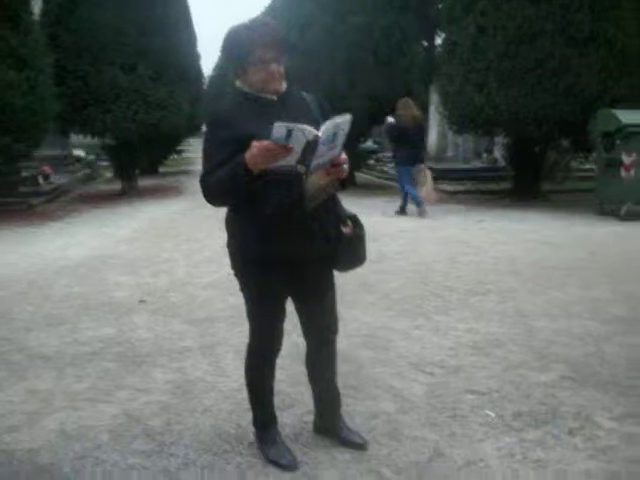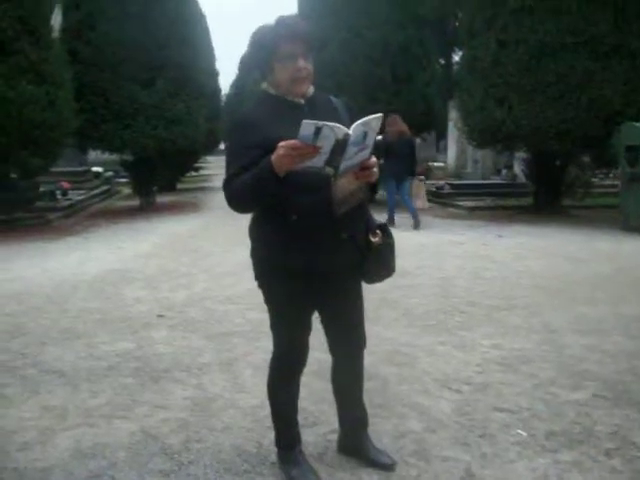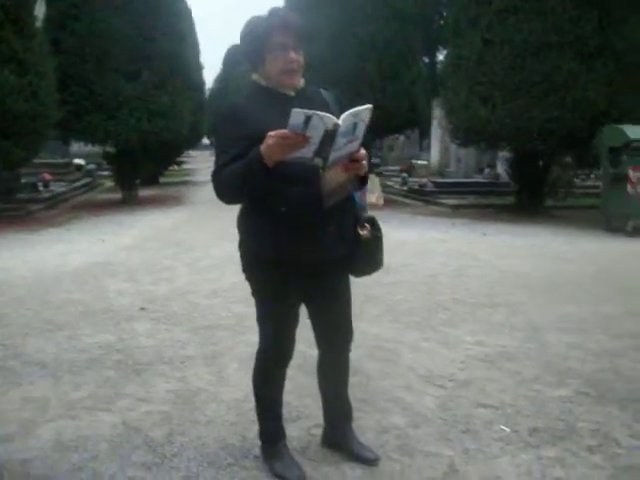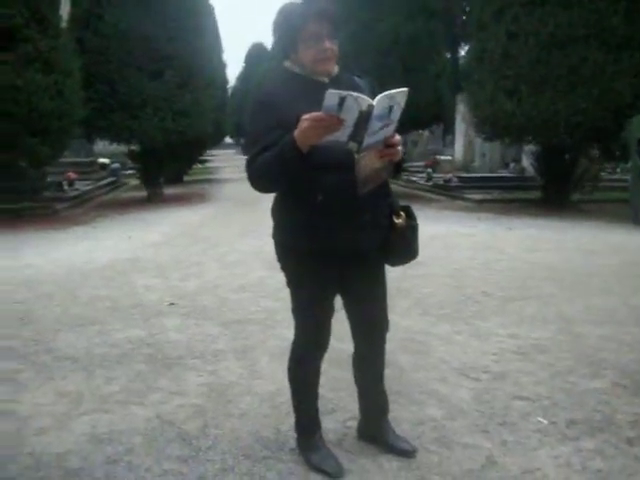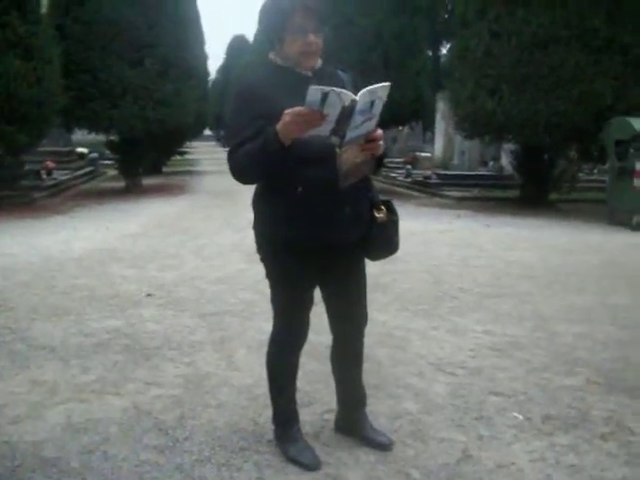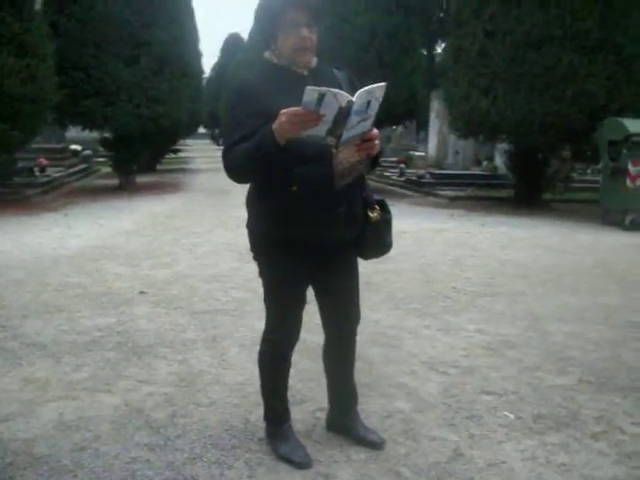
dt=0.7s
person 1, frame 1
left shoulder: (303, 102)
right shoulder: (226, 114)
right elbow: (213, 190)
left wrist: (338, 166)
right wrist: (248, 164)
left hip: (313, 243)
right hip: (262, 253)
left knee: (323, 333)
right knee: (265, 340)
left ankle: (328, 415)
right ankle: (266, 430)
person 1, frame 2
left shoulder: (332, 107)
right shoulder: (251, 120)
left elbow: (353, 167)
right elbow: (237, 196)
left wrist: (367, 172)
right wrist: (275, 167)
left hip: (341, 254)
right hip: (287, 264)
left knee: (350, 349)
right knee: (290, 356)
left ankle: (354, 434)
person 1, frame 3
left shoulder: (322, 101)
right shoulder: (241, 110)
left elbow: (344, 163)
right elbow: (226, 187)
left wrist: (358, 165)
right wrist: (264, 157)
left hip: (329, 248)
right hip: (275, 256)
left knee: (337, 342)
right knee: (276, 347)
left ankle: (338, 428)
person 1, frame 4
left shoulder: (355, 88)
right shoulder: (273, 96)
left elbow: (379, 150)
right elbow: (260, 176)
left wrist: (392, 152)
right wrist: (298, 142)
left hip: (364, 237)
right hip: (309, 244)
left knee: (372, 332)
right knee: (311, 338)
left ankle: (374, 421)
right ankle: (309, 435)
person 1, frame 5
left shoulder: (336, 80)
right shoulder: (255, 86)
left elbow: (358, 145)
right elbow: (242, 166)
left wrist: (374, 146)
right wrist: (281, 135)
left hip: (344, 231)
right hip: (289, 236)
left knee: (351, 326)
right knee: (290, 331)
left ankle: (352, 414)
right ankle: (286, 427)
person 1, frame 6
left shoulder: (333, 79)
right shoulder: (251, 84)
left elbow: (354, 146)
right elbow: (237, 165)
left wrist: (369, 146)
right wrist: (277, 135)
left hip: (338, 230)
right hip: (283, 236)
left knee: (344, 325)
right knee: (282, 330)
left ankle: (343, 413)
right ankle: (277, 426)
